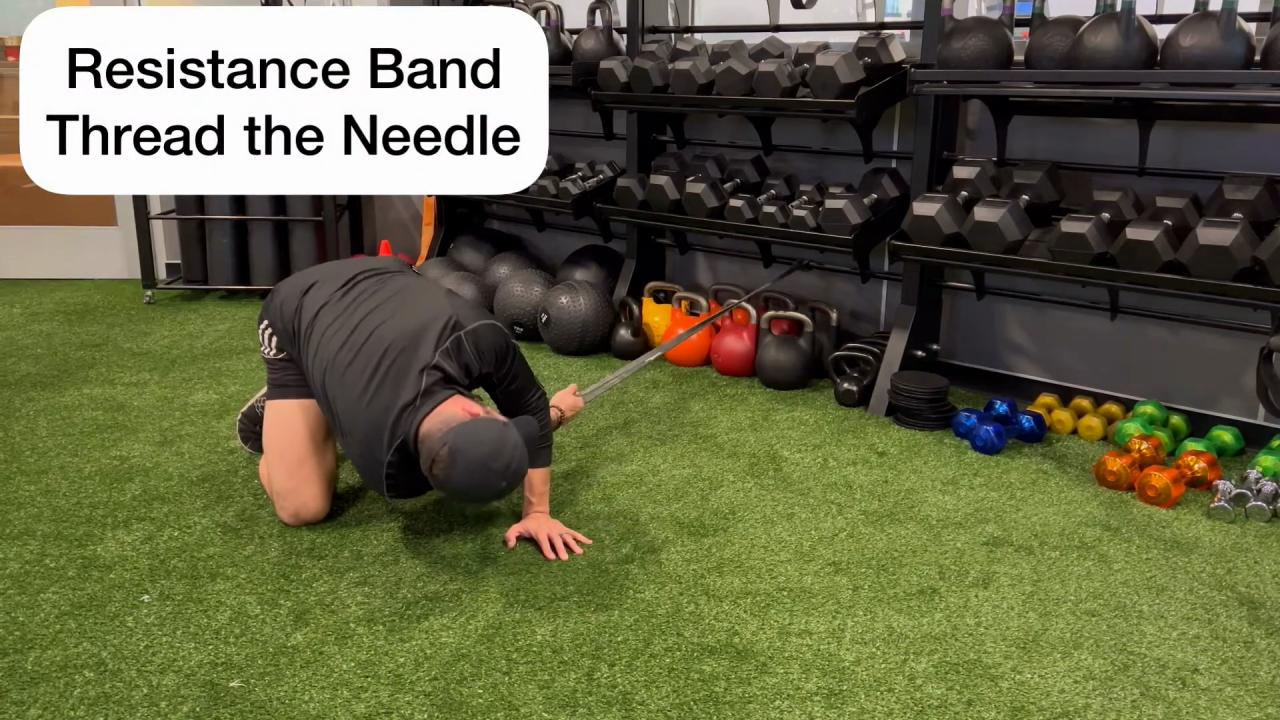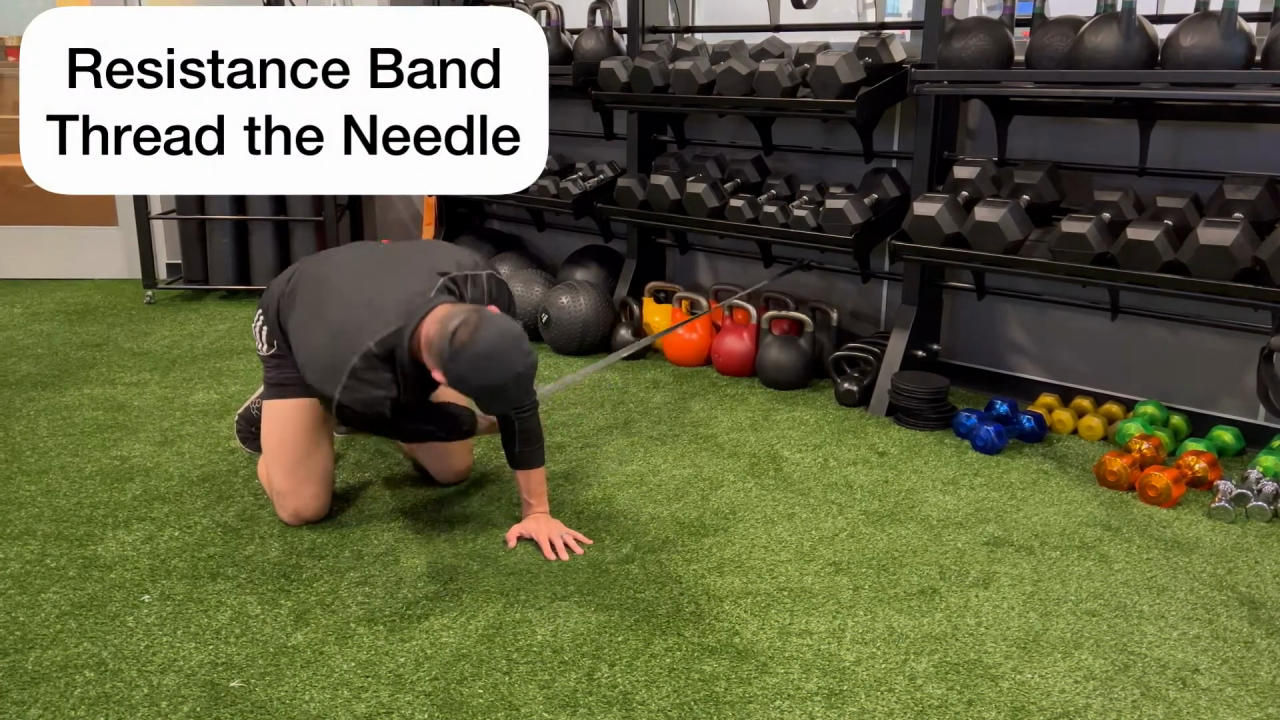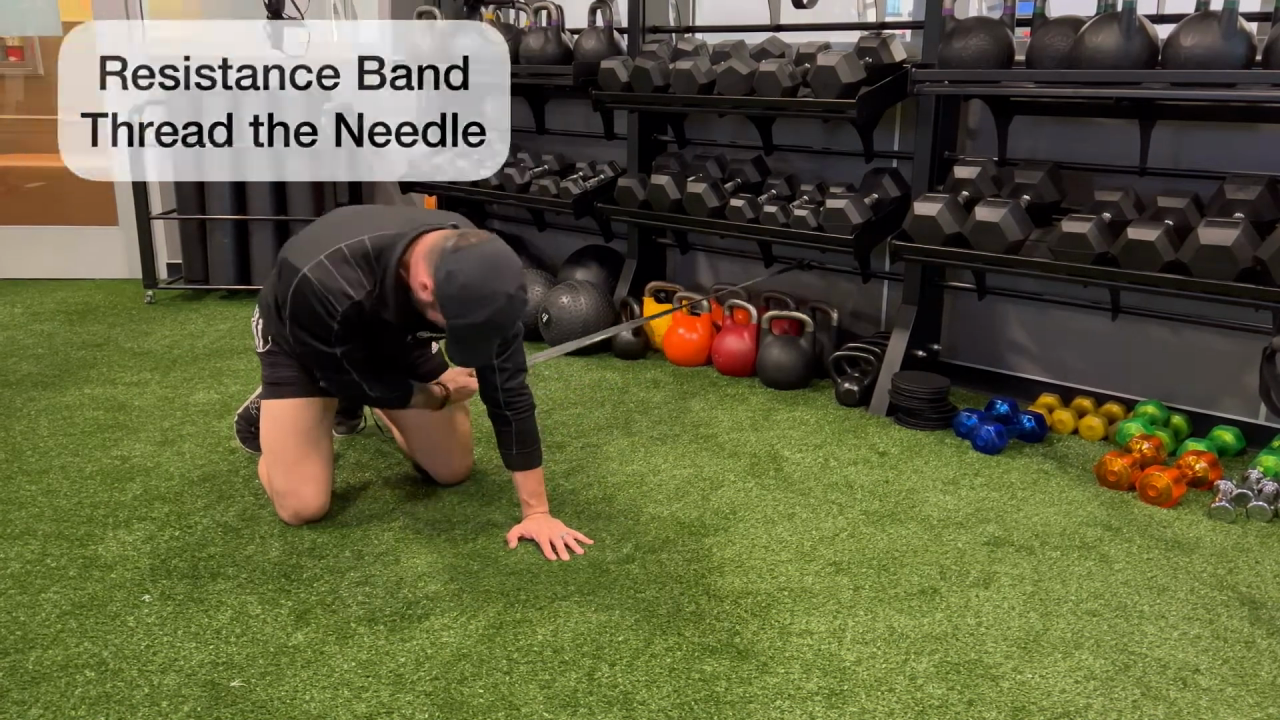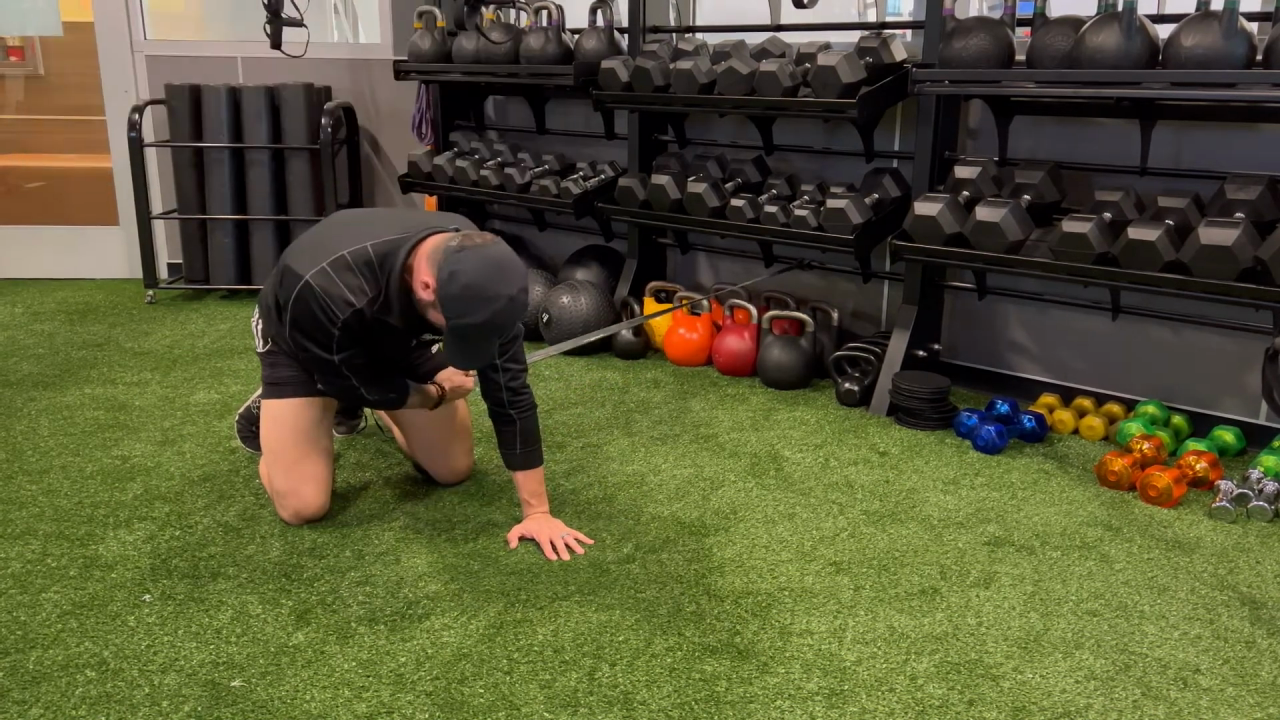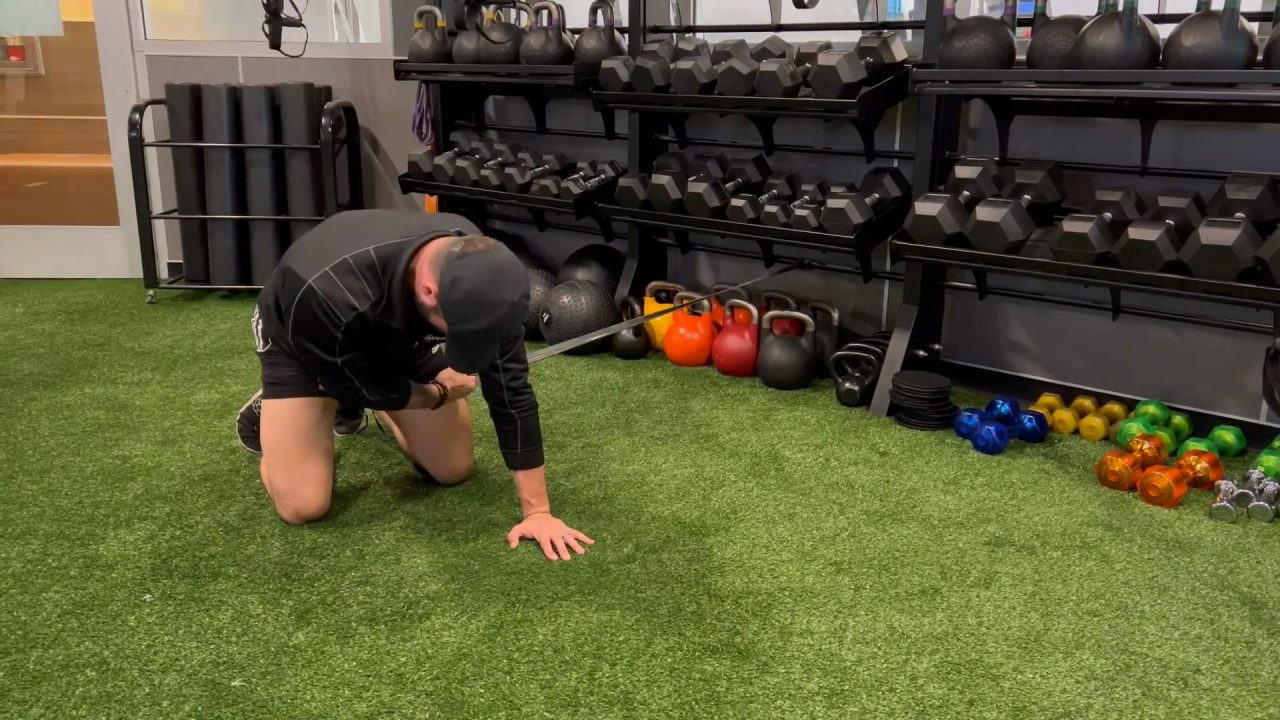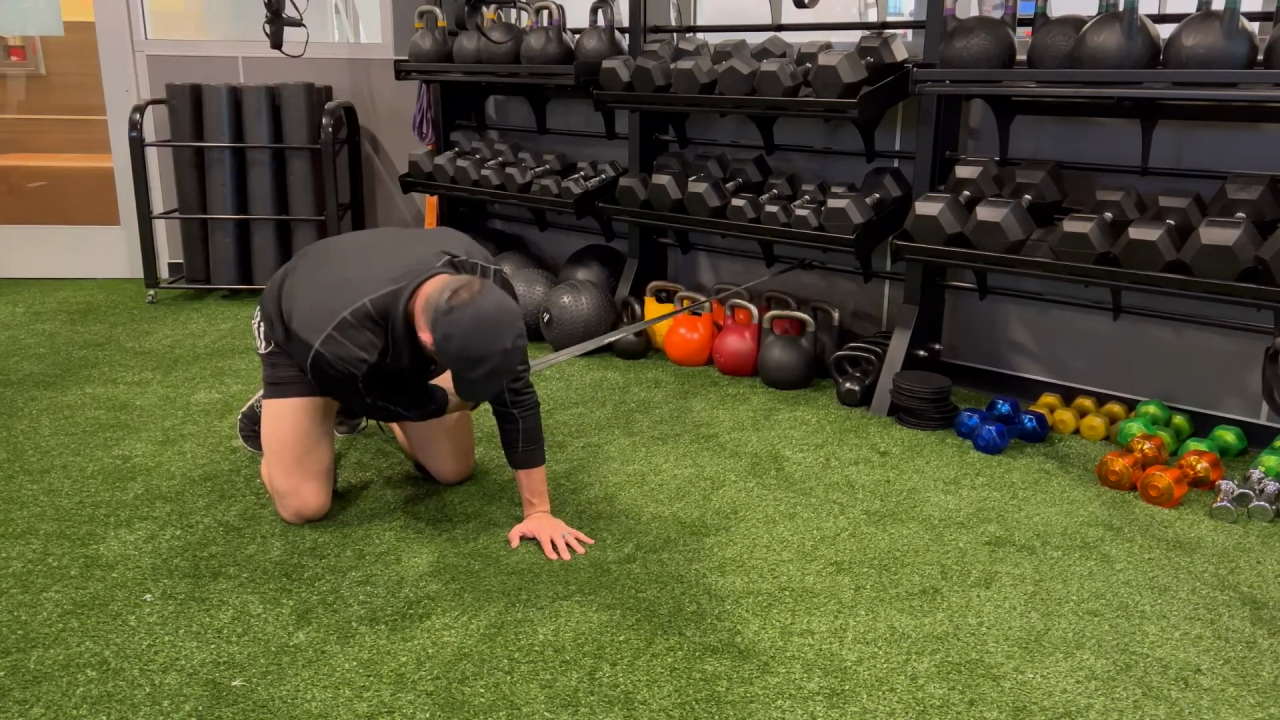
dt=0.4s
person 1, frame 1
left shoulder: (476, 336)
left elbow: (529, 407)
left wrist: (537, 512)
right wrist: (558, 415)
right knee: (302, 509)
right ankle: (272, 412)
person 1, frame 2
left shoulder: (484, 288)
right shoulder: (356, 384)
left elbow: (520, 401)
right elbow: (430, 423)
left wrist: (537, 511)
right wrist: (489, 423)
left knee: (454, 471)
right knee: (302, 508)
right ankle: (269, 410)
person 1, frame 3
left shoulder: (476, 264)
right shoulder: (328, 285)
left elbow: (507, 385)
right elbow: (362, 383)
left wrist: (536, 511)
right wrist: (443, 394)
left hip: (395, 333)
right hip: (300, 338)
left knee: (453, 471)
right knee: (302, 506)
left ankle: (349, 406)
right ankle: (269, 410)
person 1, frame 4
left shoulder: (479, 272)
right shoulder: (330, 288)
left elbow: (508, 384)
right elbow: (357, 384)
left wrist: (537, 510)
right wrist: (439, 394)
right hip: (301, 344)
left knee: (455, 470)
right knee: (303, 506)
left ankle: (351, 408)
right ankle: (270, 410)
person 1, frame 5
left shoulder: (480, 270)
right shoulder: (333, 293)
left elbow: (509, 384)
right elbow: (357, 385)
left wrist: (537, 511)
right wrist: (440, 393)
right hip: (301, 342)
left knee: (455, 470)
right knee: (303, 506)
left ankle: (354, 407)
right ankle: (270, 410)
person 1, frame 6
left shoulder: (484, 284)
right shoulder: (336, 344)
left elbow: (514, 391)
right elbow: (399, 405)
left wrist: (538, 510)
right wrist: (466, 399)
right hip: (299, 338)
left knee: (455, 470)
right knee: (303, 506)
left ankle: (354, 406)
right ankle: (271, 410)
